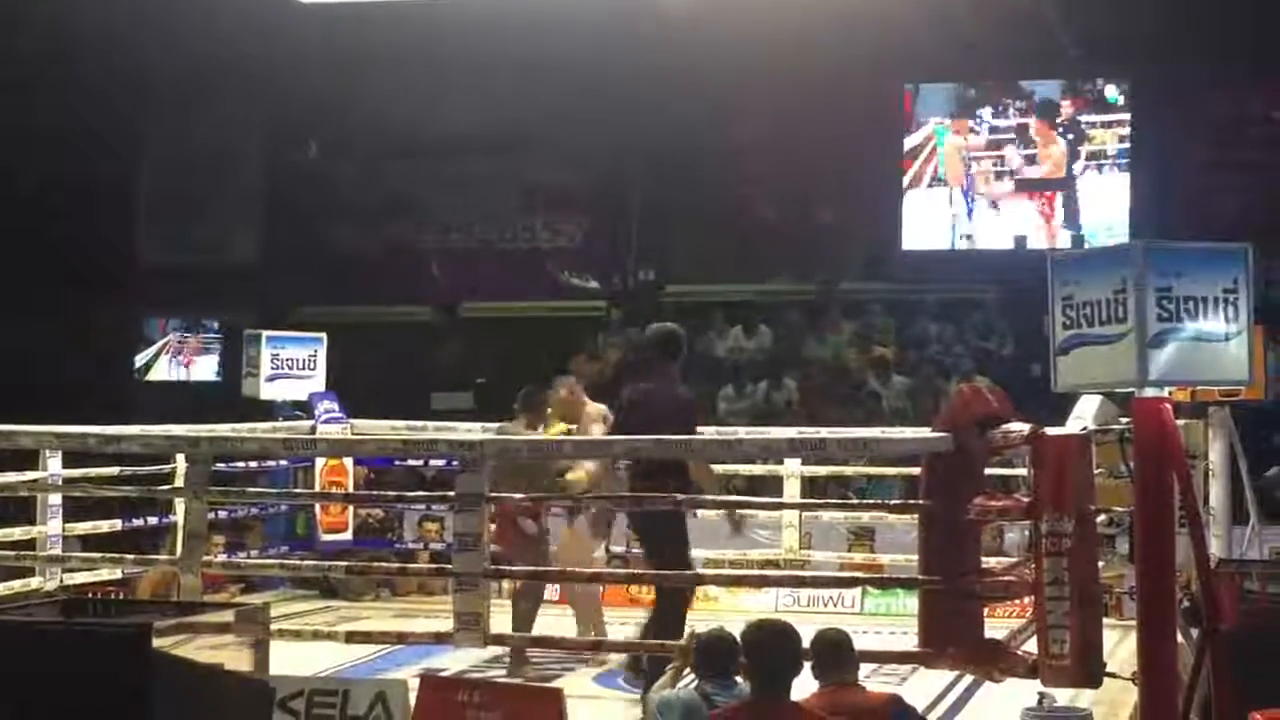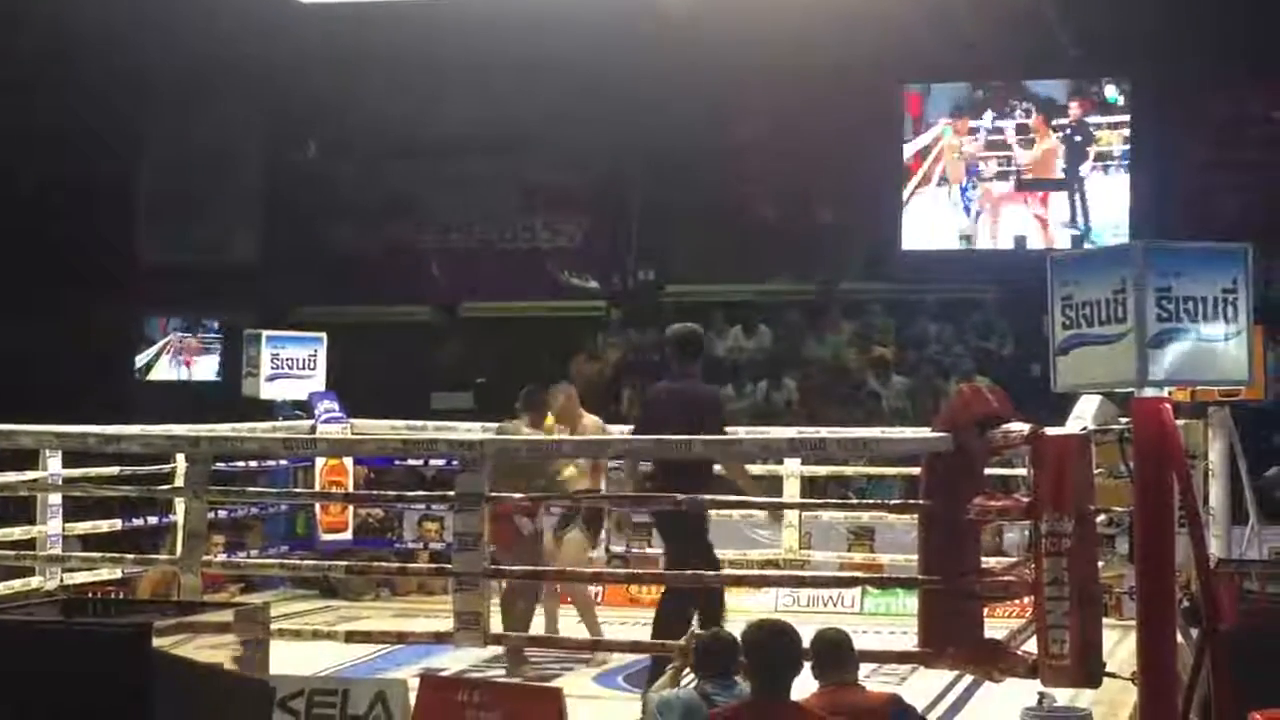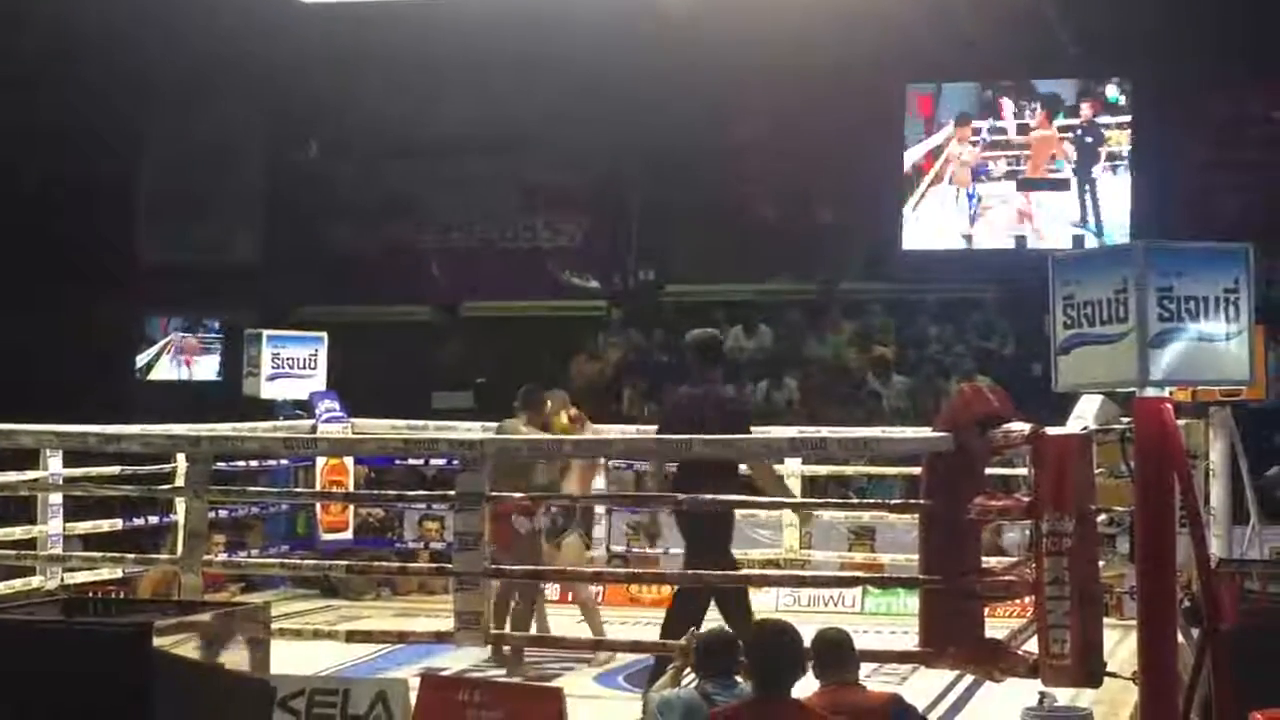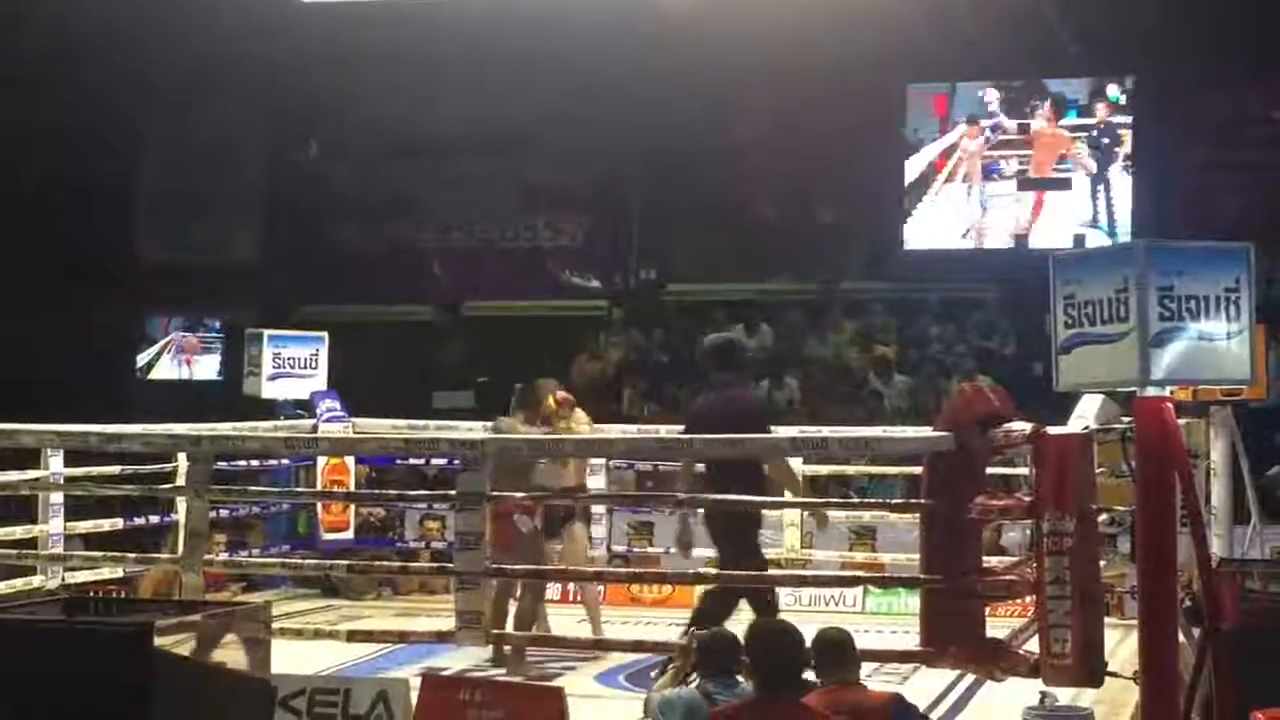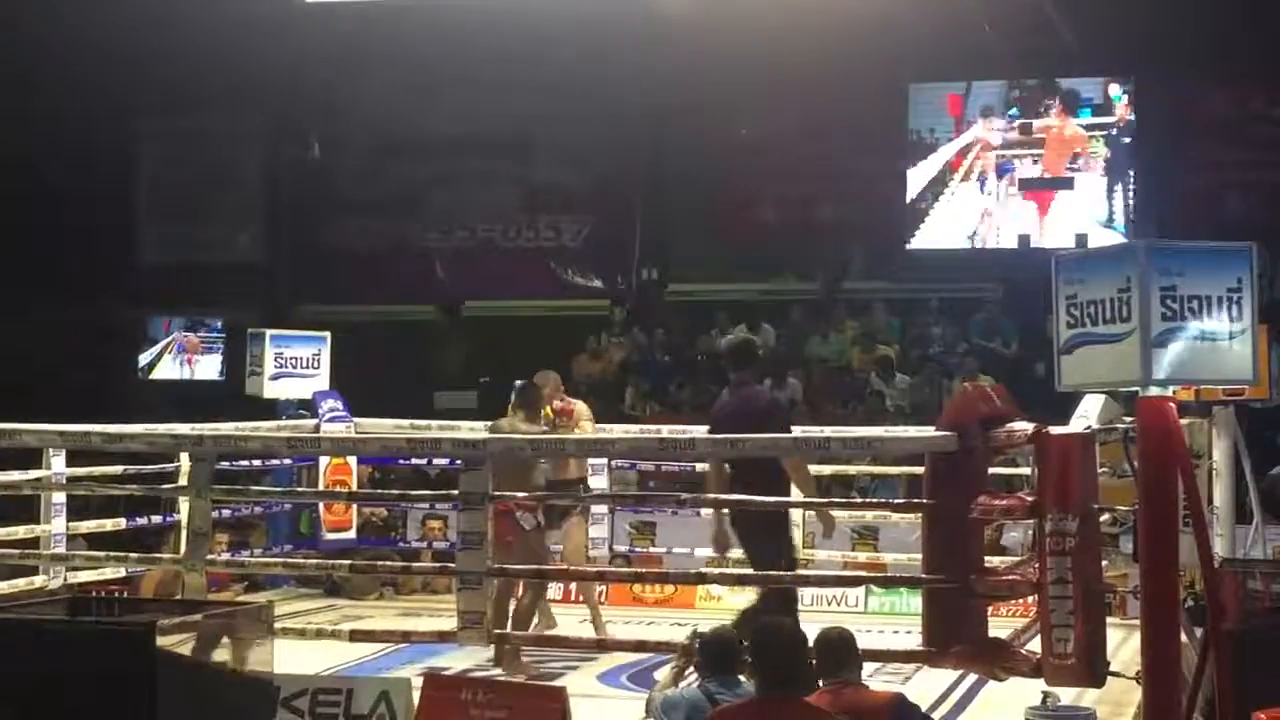
dt=0.1s
person 1, frame 1
left shoulder: (631, 395)
right shoulder: (677, 396)
right elbow: (693, 460)
left hip: (640, 503)
right hip: (663, 504)
left knee: (673, 586)
right knee: (674, 588)
left ankle: (645, 657)
right ankle: (655, 674)
person 1, frame 2
left shoulder: (655, 395)
right shoulder: (705, 396)
left elbow: (633, 453)
right elbow: (724, 458)
right wrist: (762, 496)
right hip: (686, 503)
left knee: (706, 580)
right knee: (681, 589)
right ankle: (658, 672)
person 1, frame 3
left shoulder: (677, 401)
right shoulder: (731, 401)
right elbow: (753, 461)
right wrist: (789, 498)
left hip: (688, 504)
right hip: (712, 506)
left knee: (729, 584)
right knee: (694, 591)
right ankle: (663, 669)
person 1, frame 4
left shoulder: (699, 408)
right shoulder: (752, 403)
left elbow: (686, 469)
right elbow: (774, 464)
left wrist: (684, 522)
left hip: (717, 512)
right hip: (740, 510)
left knee: (757, 588)
right knee: (740, 590)
person 1, frame 5
left shoulder: (722, 408)
right shoulder: (768, 403)
left elbow: (716, 470)
right elbow: (790, 461)
left wrist: (719, 523)
right wrist: (820, 508)
left hip: (743, 510)
right hip: (767, 509)
left knee: (781, 588)
right knee: (779, 592)
person 2, frame 1
left shoulder: (504, 431)
right elbow: (549, 481)
left hip: (505, 513)
right hip: (526, 517)
left knee: (529, 581)
right knee: (534, 588)
left ankle: (517, 650)
right ankle: (517, 659)
person 2, frame 2
left shoulder: (503, 430)
right shoulder: (540, 441)
right elbow: (549, 482)
left hip: (498, 513)
right hip: (521, 516)
left knee: (516, 581)
right knee: (529, 589)
left ankle: (510, 646)
right ankle: (516, 661)
person 2, frame 3
left shoulder: (502, 429)
right shoulder: (538, 439)
left hip: (497, 512)
right hip: (519, 515)
left knee: (508, 582)
right knee: (529, 589)
left ankle: (498, 649)
right ankle: (516, 660)
person 2, frame 4
left shoulder: (498, 427)
right shoulder: (537, 435)
left hip: (494, 512)
right hip: (518, 515)
left knee: (503, 583)
right knee: (533, 586)
left ankle: (498, 651)
person 2, frame 5
left shoulder: (496, 428)
right shoulder: (538, 433)
left hip: (496, 510)
right hip: (521, 513)
left knee: (505, 582)
right knee: (535, 583)
left ankle: (501, 651)
right ankle: (513, 655)
person 3, frame 1
left shoulder: (596, 414)
right shoulder: (580, 418)
left knee: (578, 568)
right knee: (562, 560)
left ankle: (599, 635)
right ankle: (585, 628)
person 3, frame 2
left shoulder: (592, 425)
right shoulder: (565, 431)
left elbow: (590, 465)
left hip: (585, 509)
right hip: (567, 507)
left ankle: (599, 642)
right ankle: (551, 632)
person 3, frame 3
left shoulder: (583, 432)
right shoulder: (552, 437)
left elbow: (588, 463)
left hip: (576, 512)
right hip: (556, 511)
left knee: (574, 580)
person 3, frame 4
left shoulder: (577, 419)
right shoulder: (535, 423)
left wrist: (567, 418)
left hip: (571, 500)
left knee: (578, 569)
left ankle: (597, 634)
person 3, frame 5
left shoulder: (578, 409)
left wrist: (570, 424)
left hip: (573, 490)
right hip: (545, 489)
left knee: (574, 560)
left ankle: (597, 621)
right ankle: (545, 616)
